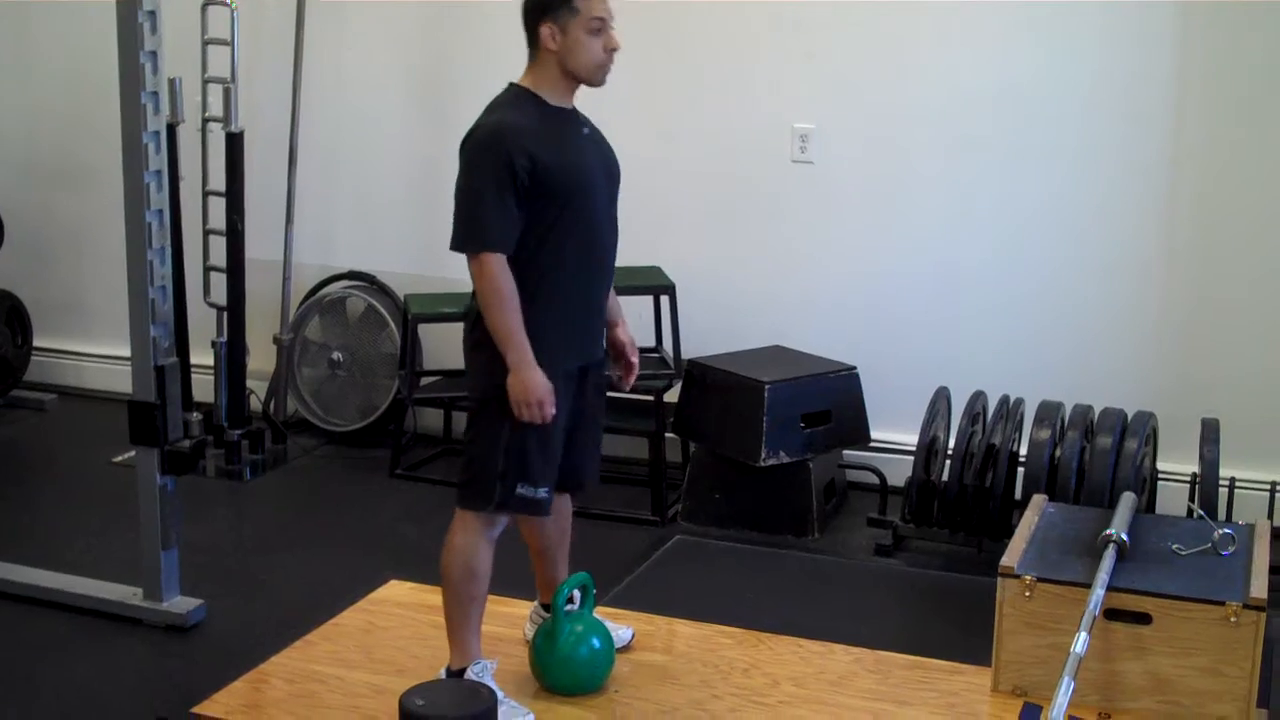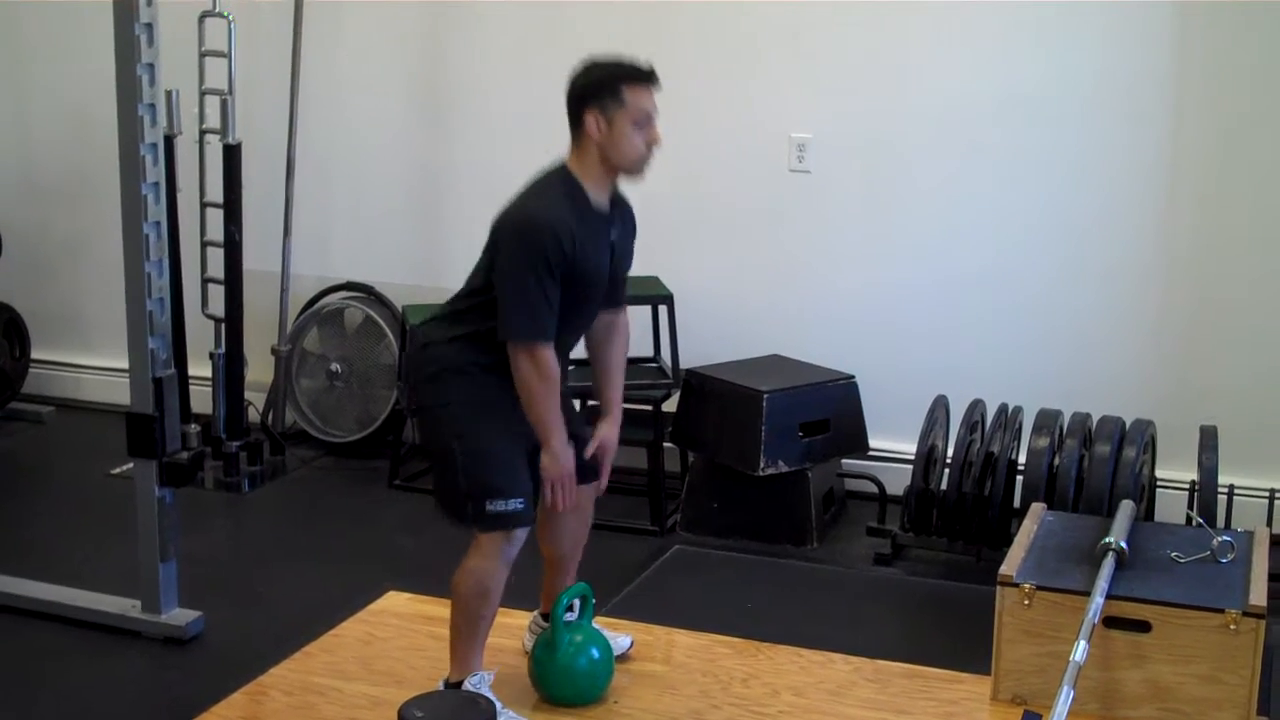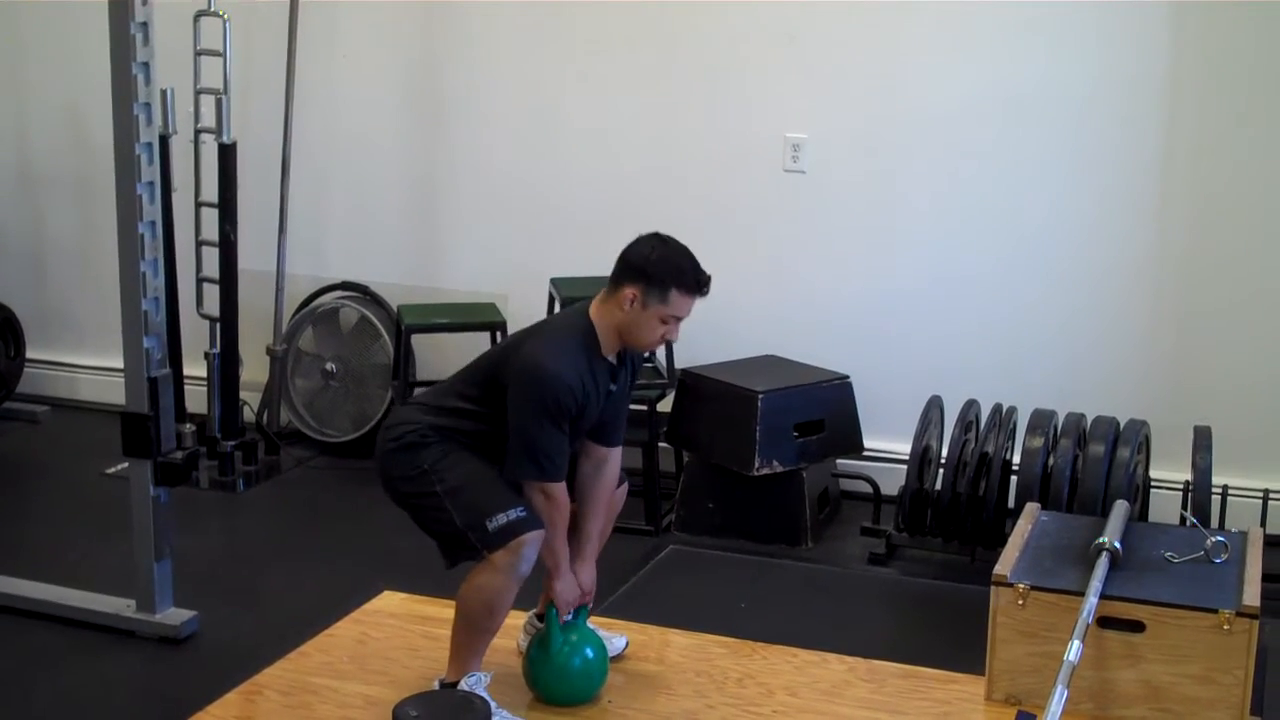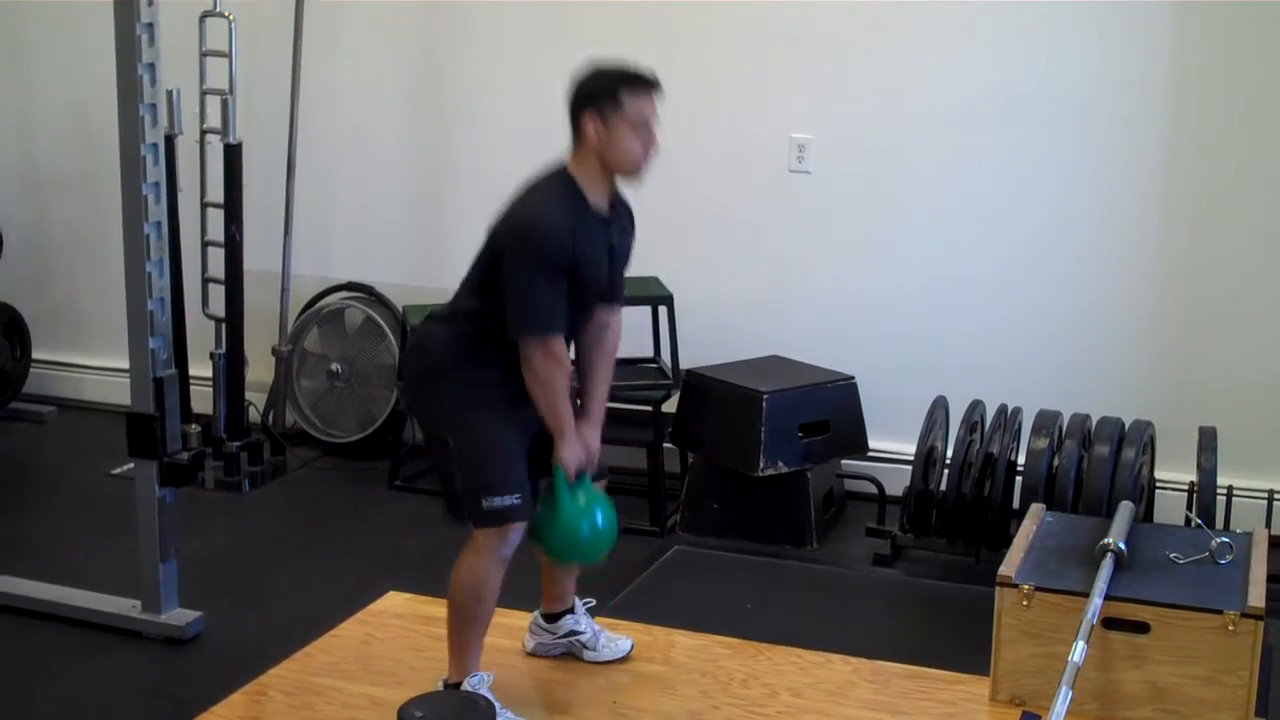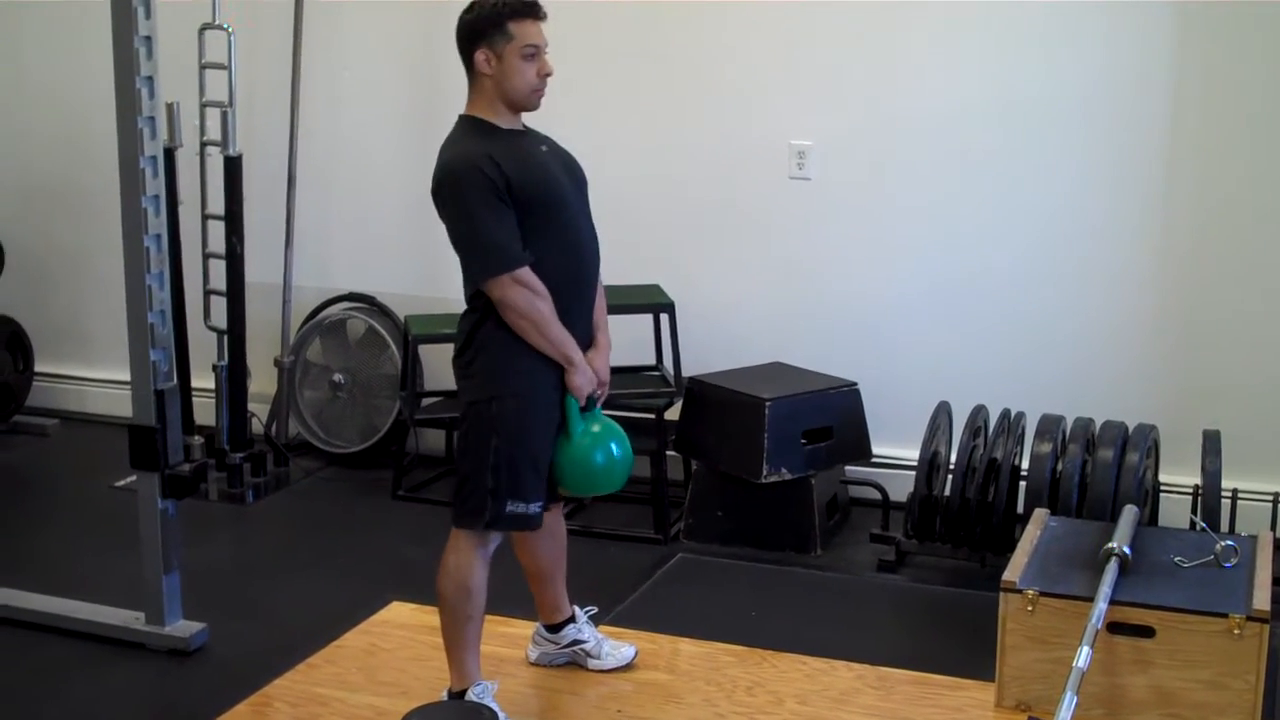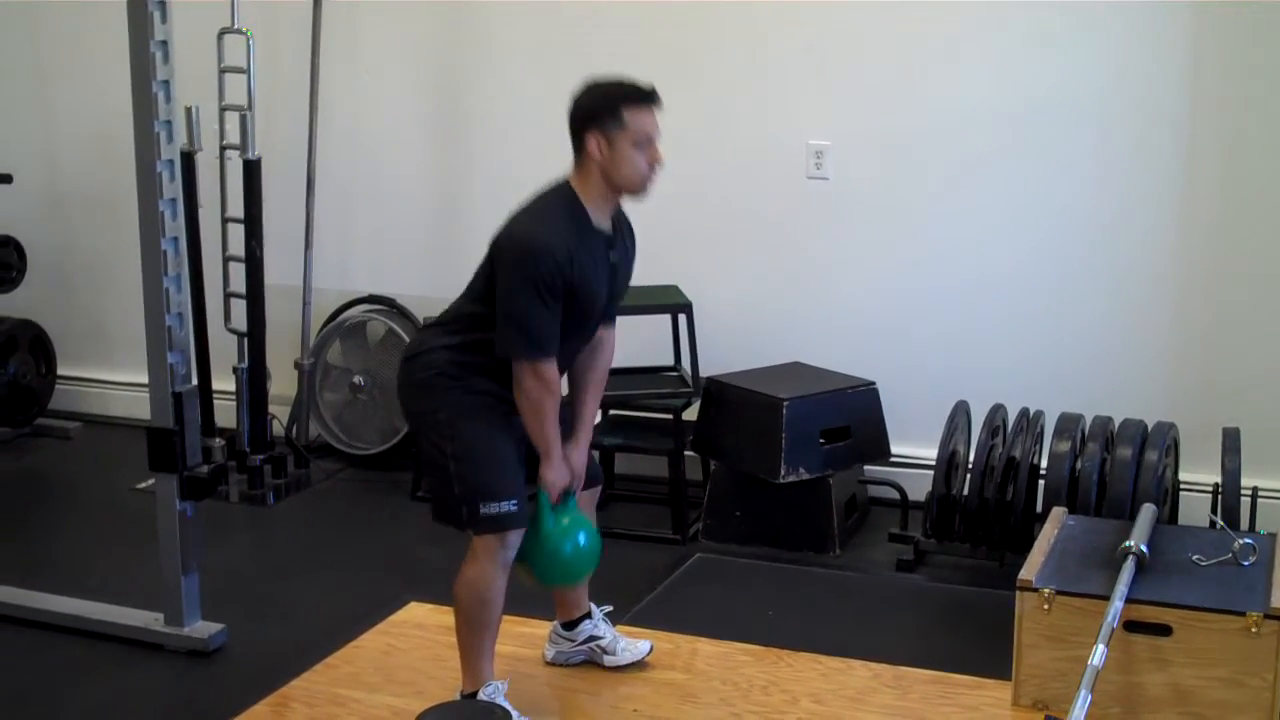
dt=0.7s
person 1, frame 1
left shoulder: (578, 126)
right shoulder: (504, 134)
right elbow: (487, 258)
left wrist: (614, 323)
right wrist: (520, 364)
left hip: (578, 352)
right hip: (526, 359)
left knee: (553, 489)
right knee: (487, 508)
left ankle: (554, 611)
person 1, frame 2
left shoulder: (616, 214)
right shoulder: (540, 221)
left elbow: (610, 317)
right elbow: (532, 352)
left wrist: (610, 415)
right wrist: (553, 446)
left hip: (515, 372)
right hip: (457, 372)
left knee: (584, 480)
right knee: (507, 524)
left ankle: (552, 622)
person 1, frame 3
left shoulder: (621, 351)
right shoulder: (550, 366)
left elbow: (601, 457)
right elbow: (545, 489)
left wrist: (584, 560)
right wrist: (559, 573)
left hip: (495, 444)
right hip: (423, 447)
left knee: (611, 488)
right knee: (518, 541)
left ankle: (548, 621)
person 1, frame 4
left shoulder: (615, 215)
right shoulder: (542, 222)
left elbow: (603, 321)
right elbow: (543, 347)
left wrist: (592, 423)
right wrist: (564, 437)
left hip: (525, 372)
right hip: (460, 368)
right knee: (503, 521)
left ankle: (557, 621)
person 1, frame 5
left shoulder: (536, 145)
right shoulder: (469, 163)
left elbow: (579, 252)
right elbow: (509, 284)
left wrist: (597, 345)
right wrist: (573, 361)
left hip: (562, 362)
right hip: (511, 369)
left knee: (544, 503)
right knee: (481, 526)
left ankle: (559, 629)
person 1, frame 6
left shoulder: (618, 232)
right shoulder: (540, 239)
left elbow: (597, 338)
right elbow: (535, 371)
left wrist: (577, 440)
right wrist: (548, 458)
left hip: (510, 378)
right hip: (452, 382)
left knee: (580, 487)
right knee: (502, 528)
left ankle: (575, 628)
